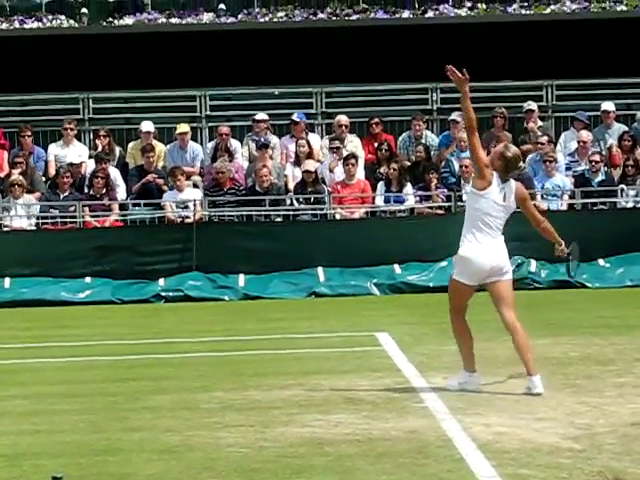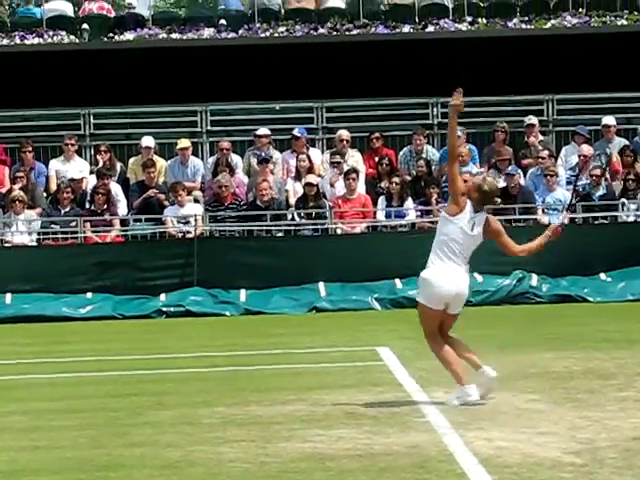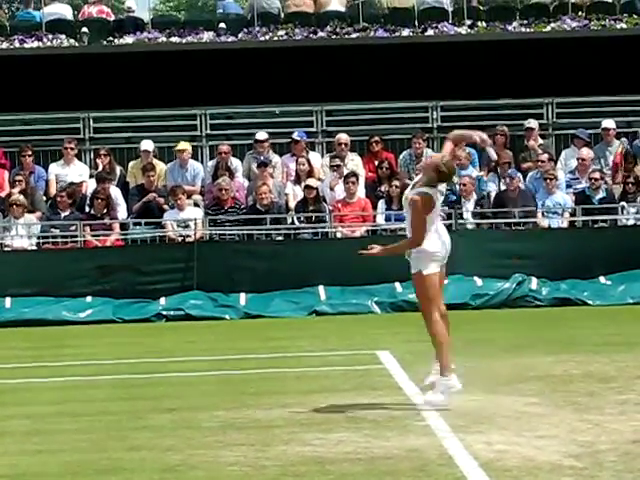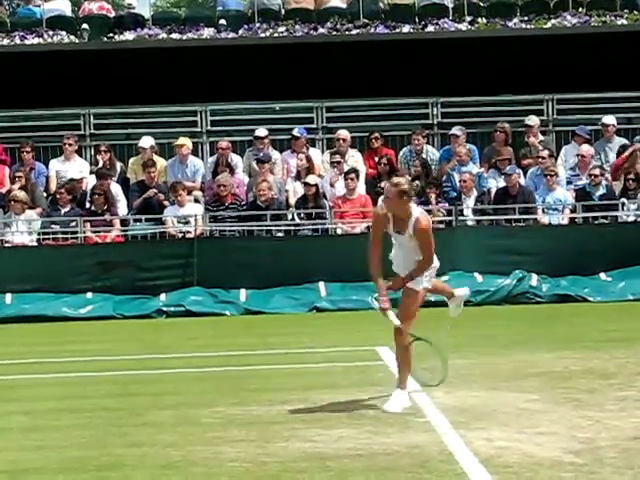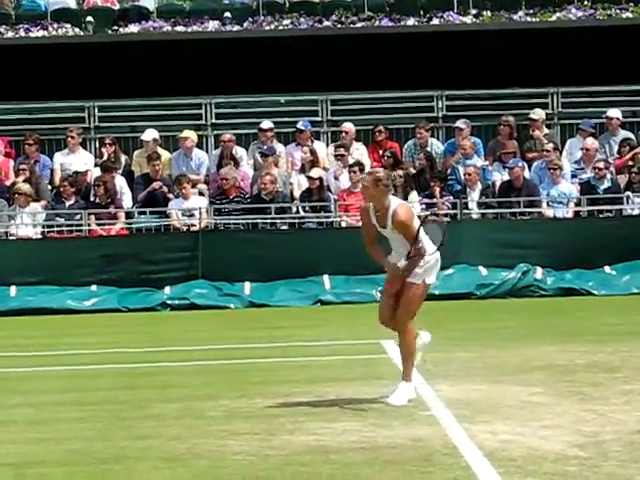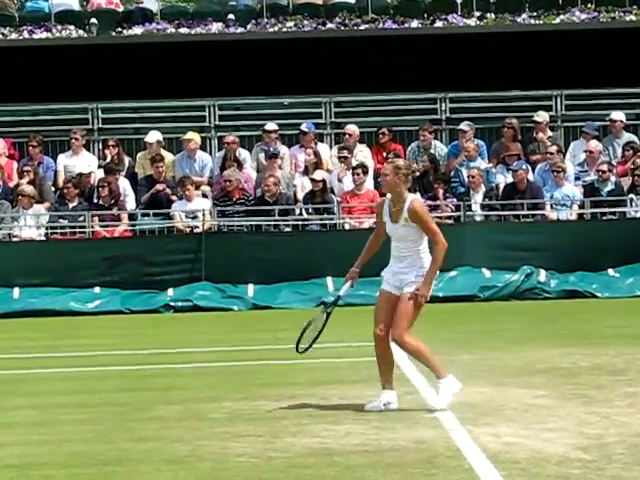
dt=0.3s
person 1, frame 1
left shoulder: (484, 176)
right shoulder: (518, 190)
left elbow: (472, 131)
right elbow: (539, 222)
left wrist: (464, 92)
right wrist: (559, 244)
left hip: (472, 257)
right hip: (498, 258)
left knee: (457, 314)
right knee: (510, 319)
left ankle: (470, 374)
right ankle: (533, 378)
person 1, frame 2
left shoulder: (460, 200)
right shoulder: (491, 222)
left elbow: (452, 161)
right elbow: (518, 251)
left wrist: (453, 116)
right wrist: (548, 235)
left hip: (434, 282)
right hip: (460, 284)
left knee: (433, 338)
right knee: (443, 336)
left ankle: (467, 388)
right ankle: (482, 372)
person 1, frame 3
left shoulder: (420, 198)
right shoulder: (430, 178)
left elbow: (415, 242)
right elbow: (451, 138)
left wrist: (383, 251)
left hip: (426, 251)
right hip: (437, 245)
left knee: (431, 314)
right knee: (436, 308)
left ankle: (446, 377)
right ankle: (443, 369)
person 1, frame 4
left shoulder: (421, 222)
right shoulder: (381, 215)
left elbow: (427, 260)
right elbow: (374, 252)
left wrist: (397, 283)
right wrist: (379, 288)
left hip: (418, 271)
right hip: (400, 267)
left knee: (401, 329)
left ankle: (401, 390)
right ankle: (455, 294)
person 1, frame 5
left shoulder: (400, 214)
right shoulder: (366, 210)
left elbow: (418, 251)
right elbow: (371, 245)
left wrist: (398, 280)
right wrist: (389, 267)
left hip: (422, 261)
right hip: (399, 262)
left knee: (403, 322)
right knee: (386, 318)
left ankle: (407, 384)
right ankle: (417, 337)
person 1, frame 6
left shoulder: (415, 206)
right shoulder: (383, 204)
left elbow: (440, 243)
right elbow: (378, 236)
left wrist: (428, 282)
right wrist: (358, 265)
left hip: (415, 278)
right hip: (393, 275)
left knee: (400, 336)
right knee: (380, 335)
left ankle: (446, 380)
right ankle: (387, 394)
